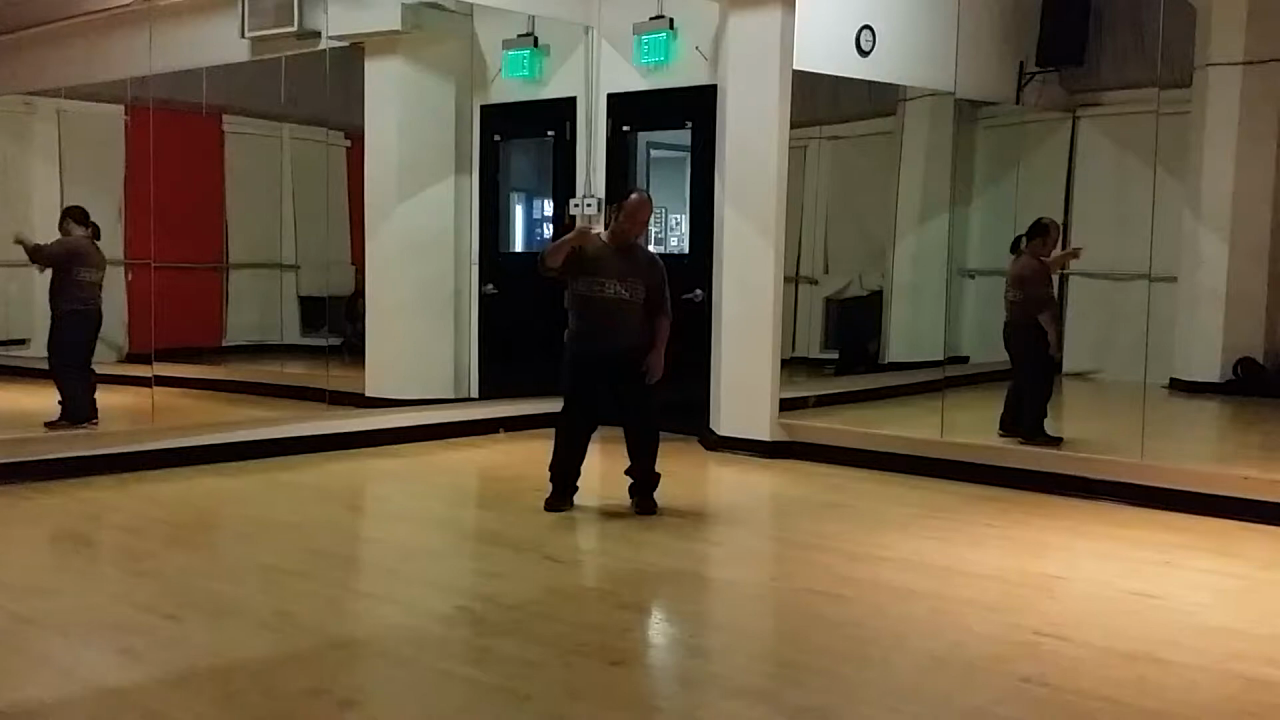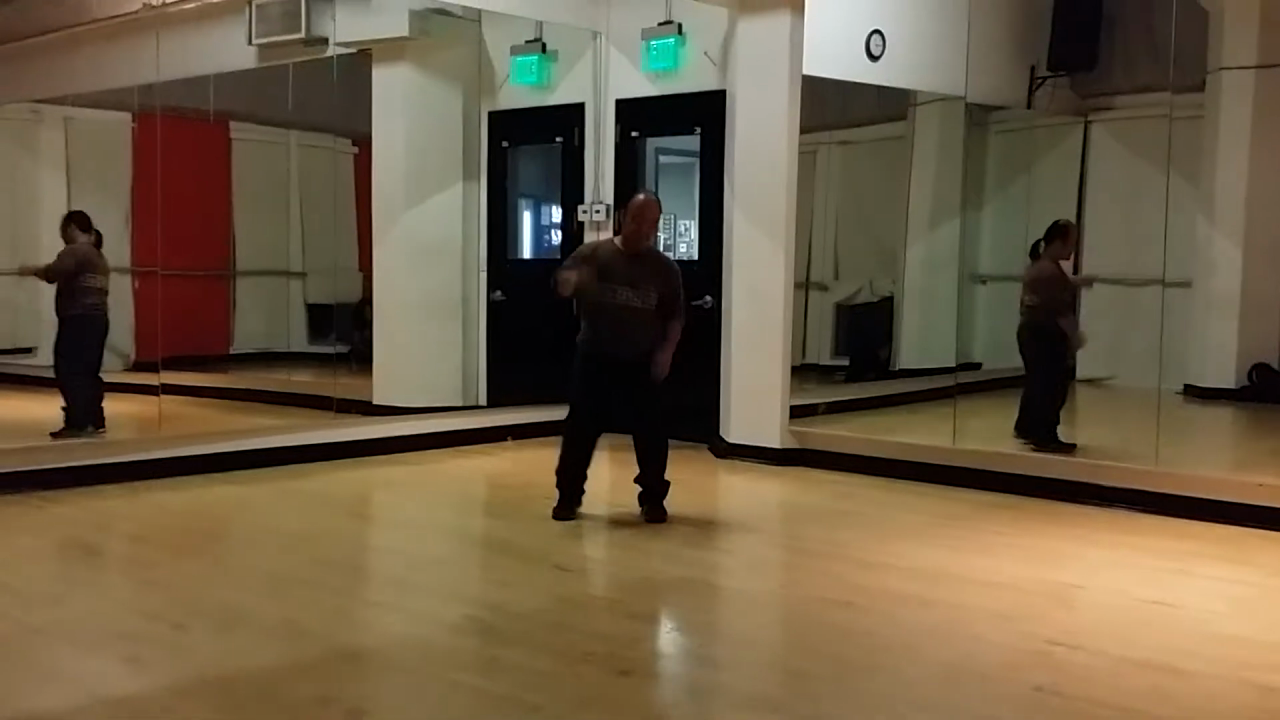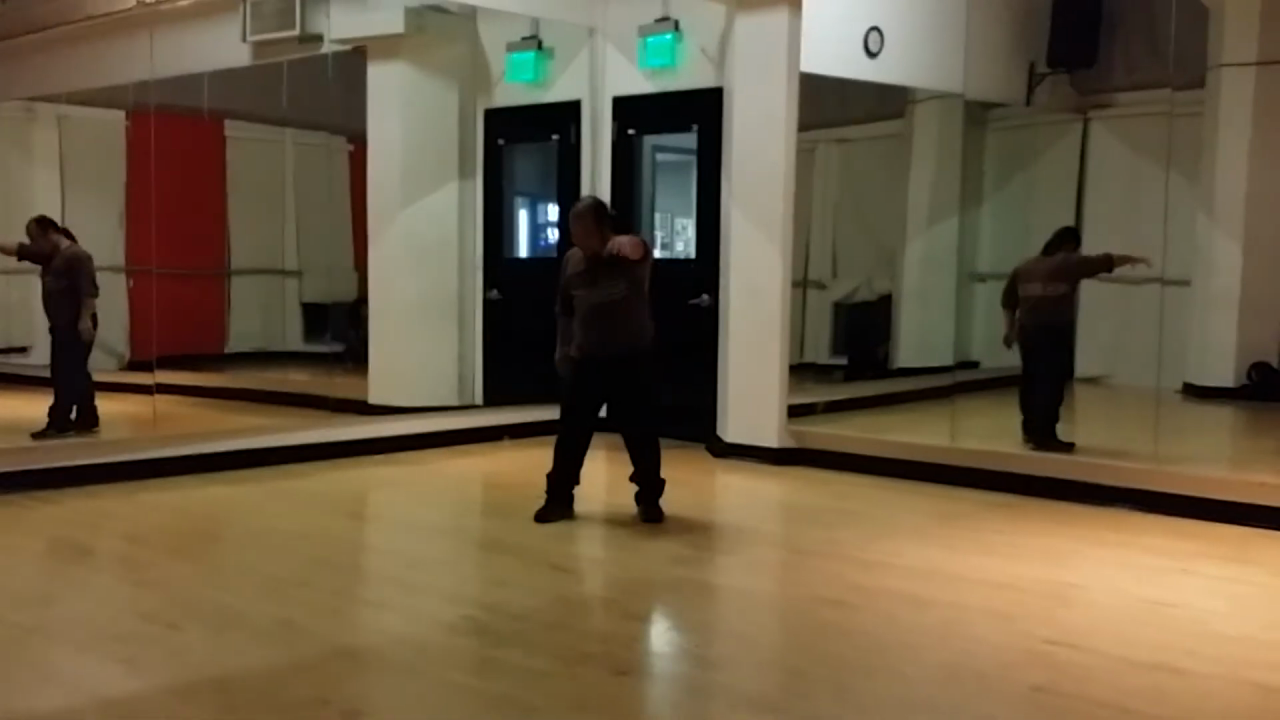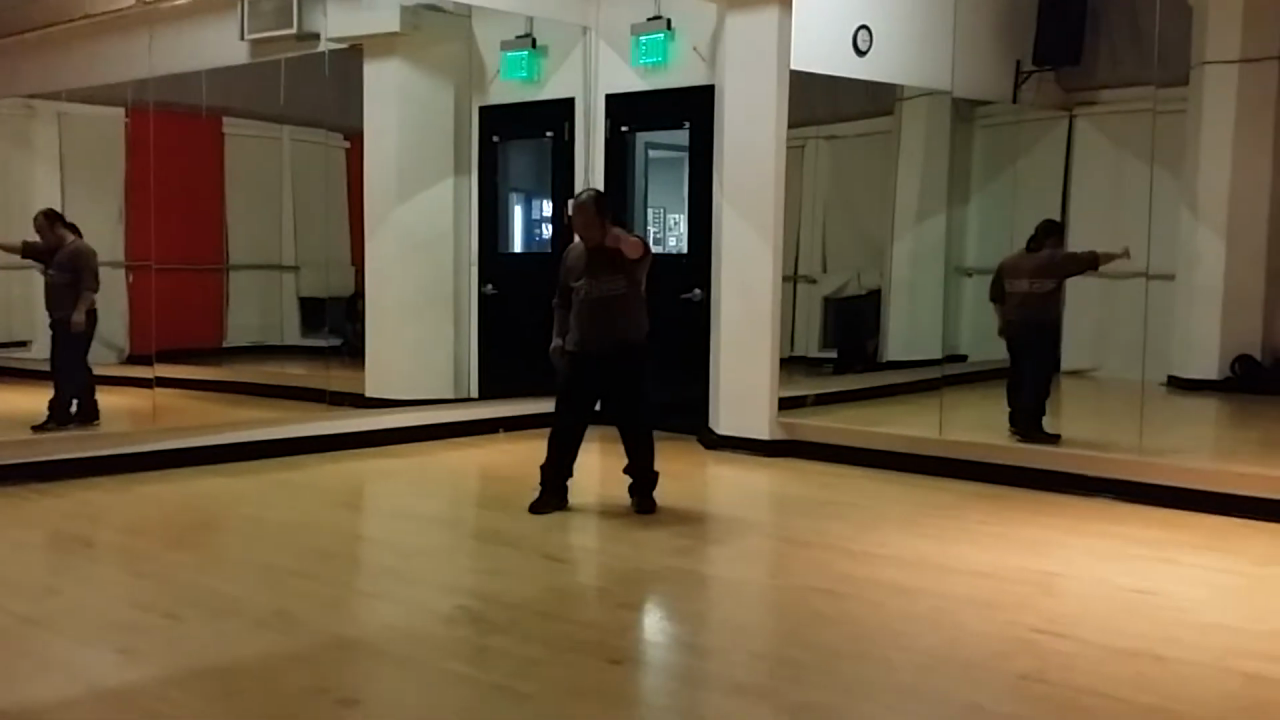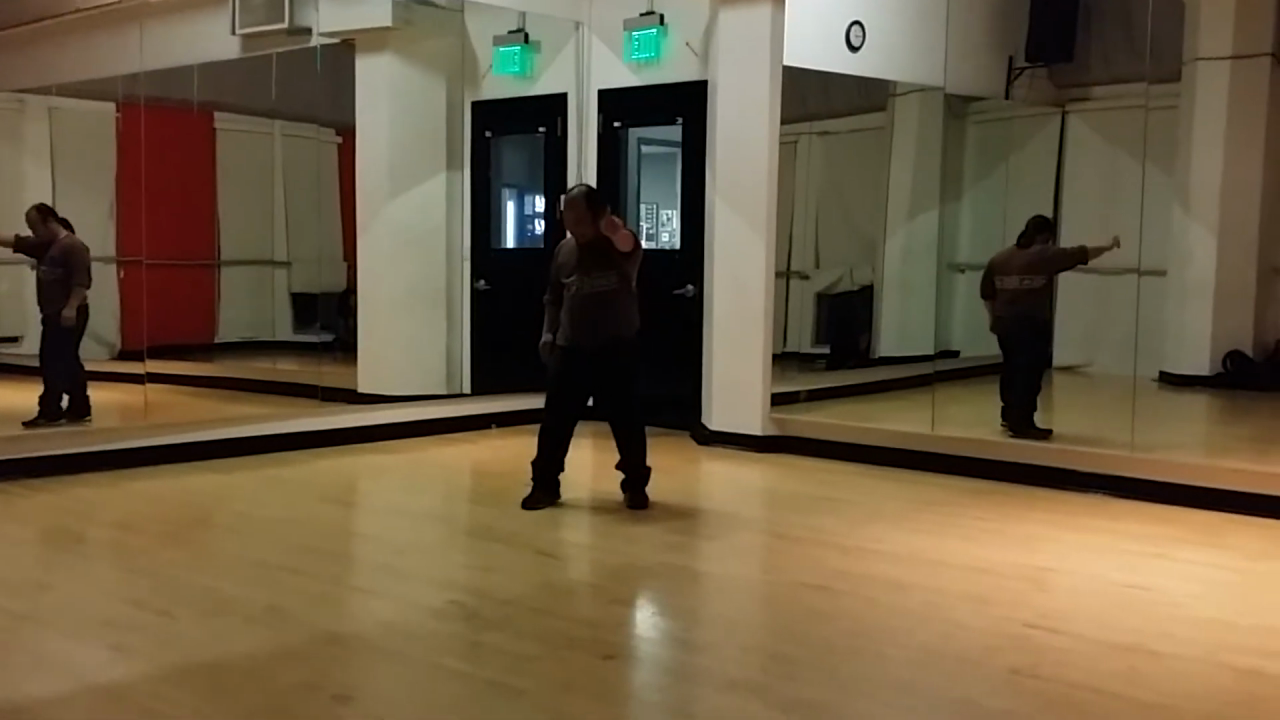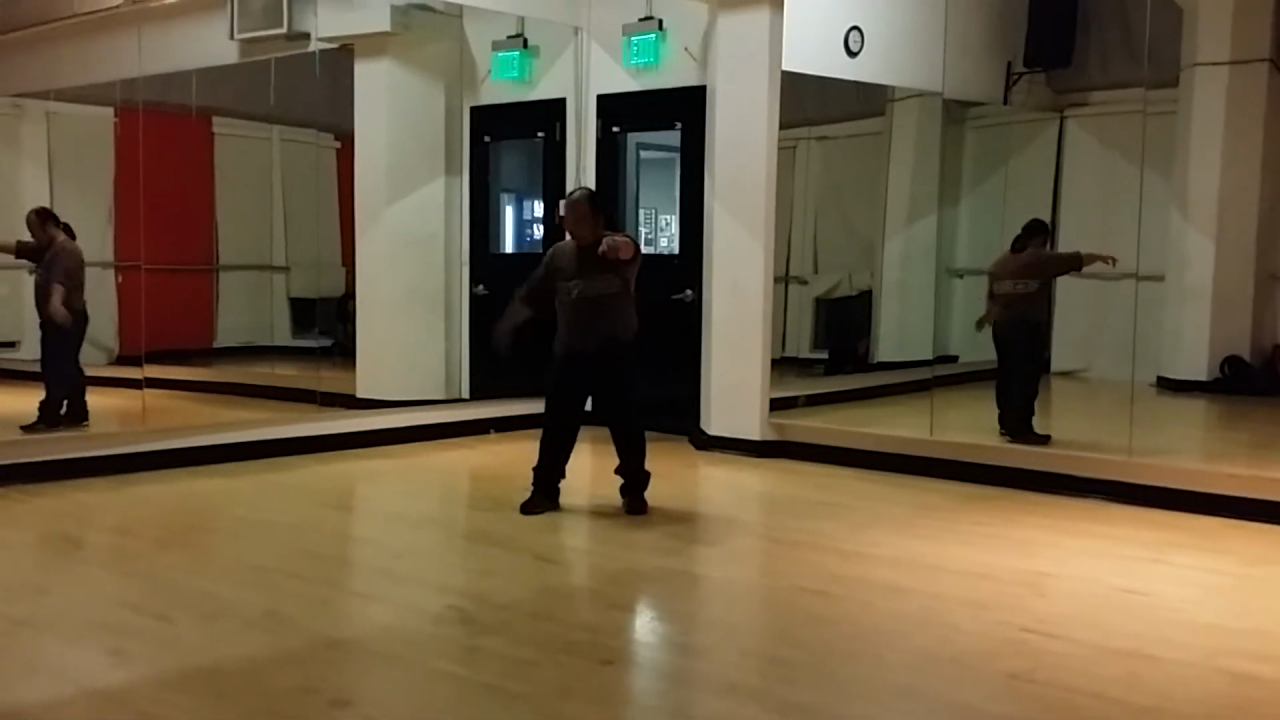
dt=0.5s
person 1, frame 1
left shoulder: (650, 263)
right shoulder: (582, 249)
left elbow: (661, 312)
right elbow: (548, 265)
left wrist: (658, 351)
right wrist: (567, 240)
left hip: (633, 358)
right hip: (585, 355)
left knee: (643, 425)
right knee: (575, 423)
left ankle: (643, 490)
right ankle: (562, 488)
person 1, frame 2
left shoulder: (663, 267)
right shoulder: (594, 254)
left elbow: (675, 315)
right elbow: (561, 285)
left wrist: (667, 350)
right wrist: (572, 281)
left hip: (641, 364)
right hip: (594, 359)
left knee: (650, 432)
right knee: (581, 428)
left ankle: (652, 498)
right ankle: (569, 496)
person 1, frame 3
left shoulder: (629, 258)
right shoulder: (571, 261)
left elbow: (637, 249)
right elbow: (564, 309)
left wrist: (624, 242)
right wrist: (562, 346)
left hip: (631, 359)
right hip: (585, 361)
left knee: (640, 431)
right knee: (572, 429)
left ankle: (649, 498)
right ankle: (559, 497)
person 1, frame 4
left shoulder: (627, 251)
right shoulder: (572, 254)
left elbow: (637, 251)
right elbow: (563, 301)
left wrist: (622, 241)
right wrist: (558, 337)
left hip: (625, 354)
right hip: (580, 353)
left knee: (634, 424)
right knee: (566, 422)
left ankle: (643, 489)
right ankle: (553, 489)
person 1, frame 5
left shoulder: (618, 246)
right shoulder: (563, 250)
left elbow: (627, 243)
right elbow: (554, 297)
left wrist: (616, 231)
right wrist: (548, 333)
left hip: (616, 350)
right hip: (570, 349)
left knee: (626, 420)
right knee: (556, 418)
left ankle: (635, 485)
right ankle: (545, 485)
person 1, frame 6
left shoulder: (620, 251)
right shoulder: (558, 254)
left elbow: (626, 250)
right elbow: (532, 295)
left wrist: (616, 244)
right wrist: (509, 324)
left hip: (618, 355)
right hip: (570, 355)
left knee: (625, 425)
right knee: (557, 424)
left ankle: (634, 489)
right ankle: (545, 489)
person 2, frame 1
left shoulder: (1023, 260)
right shoulder: (1032, 268)
left elbow: (1046, 268)
right elbow: (1041, 307)
left wrist: (1066, 257)
right wrist: (1052, 333)
left hip: (1016, 329)
right hip: (1031, 333)
left knee: (1022, 380)
right knee: (1038, 382)
left ankle: (1010, 424)
right ankle: (1032, 432)
person 2, frame 2
left shoulder: (1038, 265)
right shoulder: (1051, 274)
right elbow: (1060, 309)
left wrist: (1076, 283)
right wrist: (1075, 334)
left hip: (1030, 333)
right hip: (1045, 338)
left knee: (1036, 383)
right knee: (1053, 386)
left ankle: (1026, 427)
right ankle: (1044, 438)
person 2, frame 3
left shoulder: (1024, 268)
right shoulder: (1069, 263)
left elbow: (1009, 302)
right elbow: (1106, 262)
left wrist: (1010, 329)
right wrist: (1133, 259)
left hip: (1027, 331)
right hip: (1054, 333)
left knee: (1032, 380)
right knee: (1051, 384)
left ankle: (1031, 429)
right ankle: (1043, 436)
person 2, frame 4
left shoulder: (1008, 263)
right shoulder: (1056, 260)
left elbow: (997, 296)
right elbow: (1091, 259)
left wrist: (1003, 322)
right wrist: (1117, 255)
left hip: (1014, 326)
right hip: (1041, 329)
left knee: (1019, 374)
right knee: (1038, 377)
left ankle: (1017, 421)
right ankle: (1030, 428)
person 2, frame 5
left shoulder: (999, 258)
right shoulder: (1046, 255)
left elbow: (987, 293)
right elbow: (1081, 254)
left wrist: (993, 318)
right wrist: (1107, 247)
left hip: (1005, 322)
right hip: (1032, 325)
left knee: (1012, 370)
right knee: (1029, 373)
left ankle: (1010, 416)
right ankle: (1021, 424)
person 2, frame 6
left shoulder: (1000, 262)
right shoulder: (1040, 259)
left elbow: (992, 295)
right elbow: (1076, 260)
left wrist: (990, 315)
right wrist: (1101, 257)
left hip: (1003, 326)
right hip: (1028, 328)
left knee: (1007, 376)
right knee: (1026, 378)
left ankle: (1007, 424)
right ankle: (1020, 430)
person 3, frame 1
left shoulder: (69, 244)
right shoulder: (96, 251)
left elbow: (40, 255)
left wrist: (23, 239)
left hip: (71, 316)
right hip: (91, 314)
left knee: (63, 366)
right knee: (81, 366)
left ankle: (75, 415)
right ankle: (88, 412)
person 3, frame 2
left shoulder: (74, 252)
right shoulder: (96, 256)
left elbow: (52, 273)
left wrist: (31, 270)
left hip: (78, 321)
right hip: (95, 320)
left knee: (69, 372)
right knee: (88, 373)
left ankle: (80, 422)
right ankle: (93, 420)
person 3, frame 3
left shoulder: (76, 256)
right shoulder: (48, 255)
left elbow: (89, 291)
right elbow: (19, 251)
left wrist: (86, 319)
left hip: (76, 325)
right hip: (63, 324)
left knee: (65, 373)
right knee: (75, 372)
left ankle: (60, 423)
right ankle: (87, 420)
person 3, frame 4
left shoulder: (81, 251)
right shoulder: (51, 250)
left elbow: (90, 285)
right elbow: (24, 248)
left wrist: (80, 311)
left hip: (77, 320)
right hip: (62, 319)
left knee: (64, 366)
right knee: (75, 366)
left ankle: (59, 416)
right ankle: (87, 413)
person 3, frame 5
left shoulder: (73, 246)
right shoulder: (44, 245)
left elbow: (81, 281)
left wrist: (71, 307)
left hip: (67, 315)
right hip: (54, 314)
left knee: (52, 361)
right knee: (67, 361)
left ankle: (50, 412)
right ankle: (79, 409)
person 3, frame 6
left shoulder: (66, 250)
right shoulder: (47, 248)
left elbow: (61, 280)
right elbow: (19, 248)
left wrist: (56, 304)
left hip: (65, 318)
right hip: (56, 319)
left knee: (56, 368)
right knee: (68, 367)
left ankle: (50, 418)
right ankle: (77, 414)
